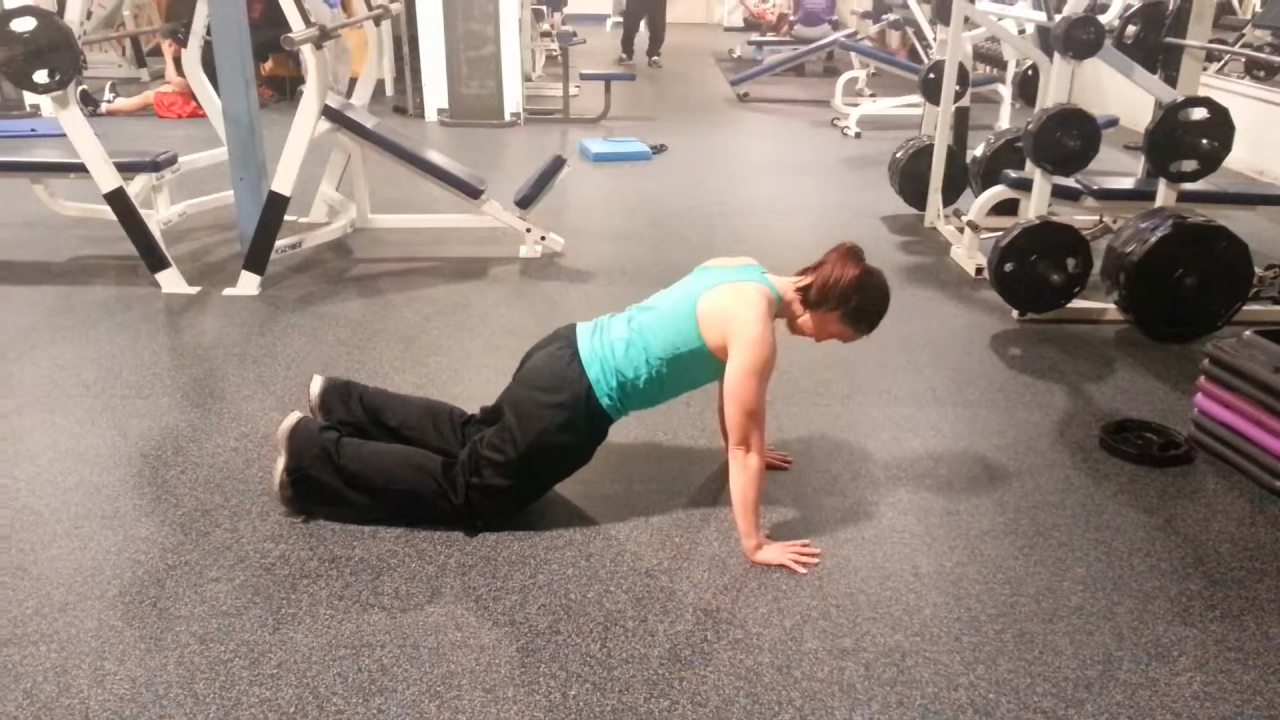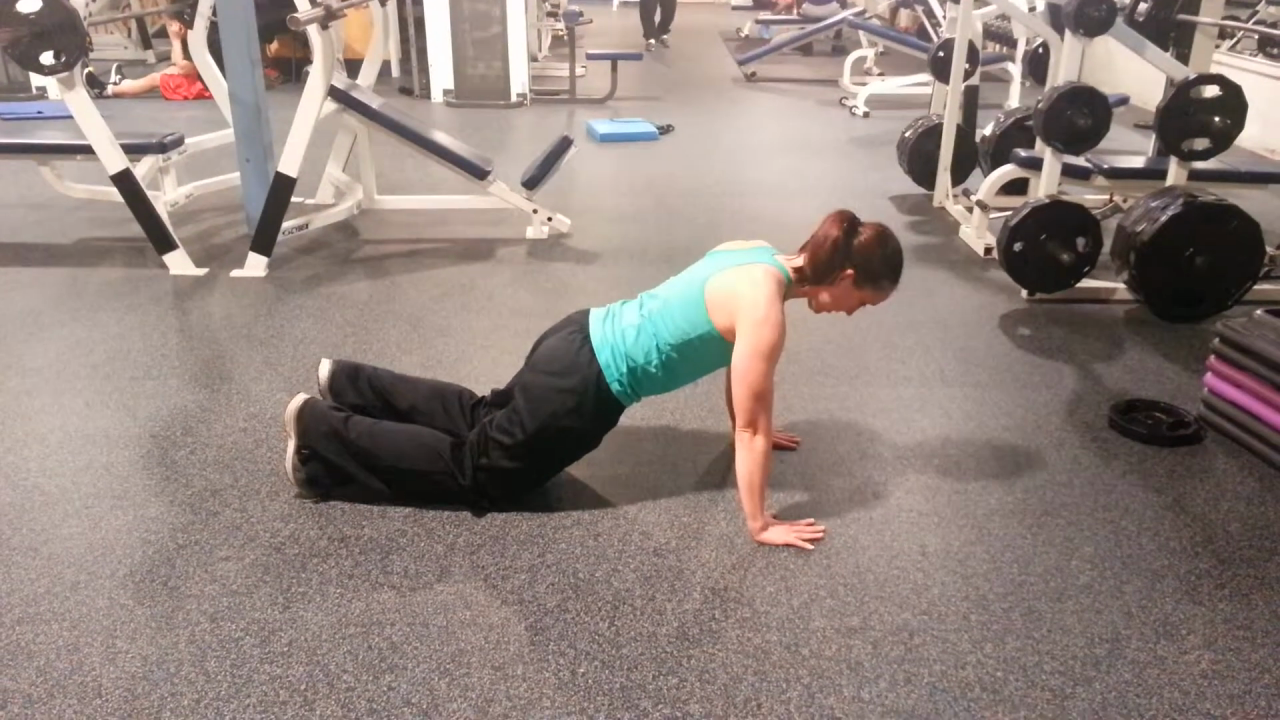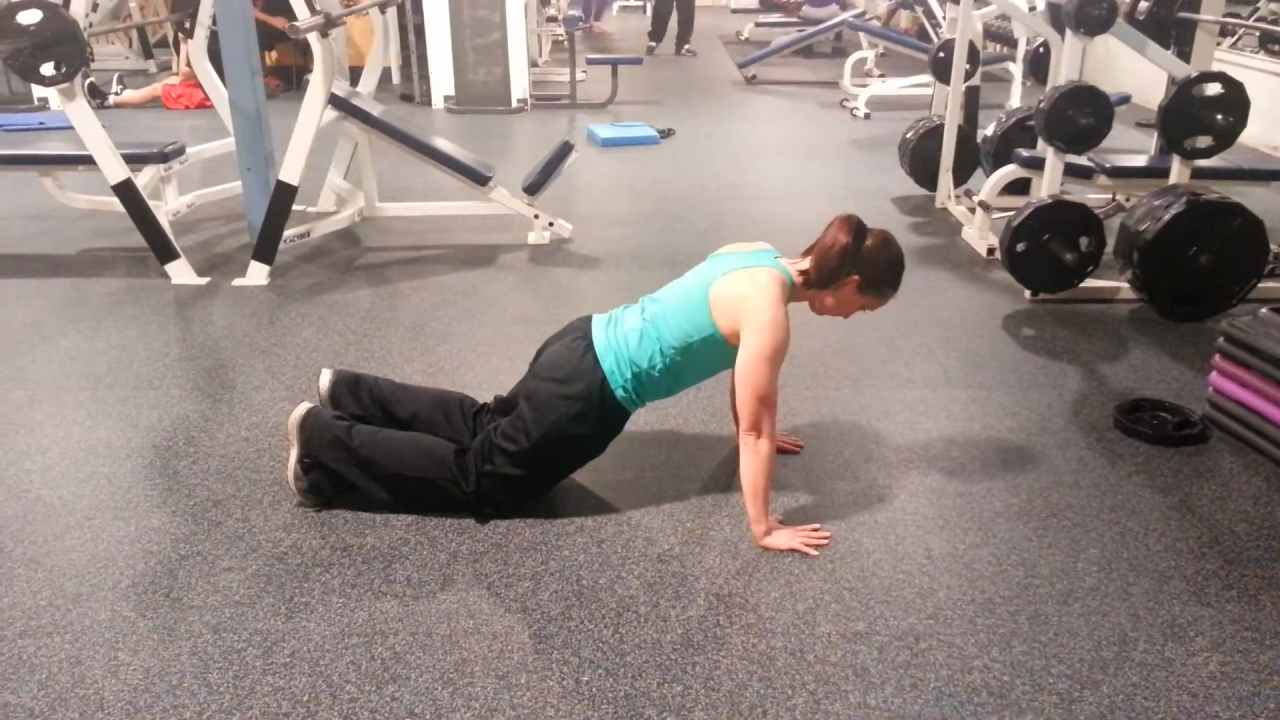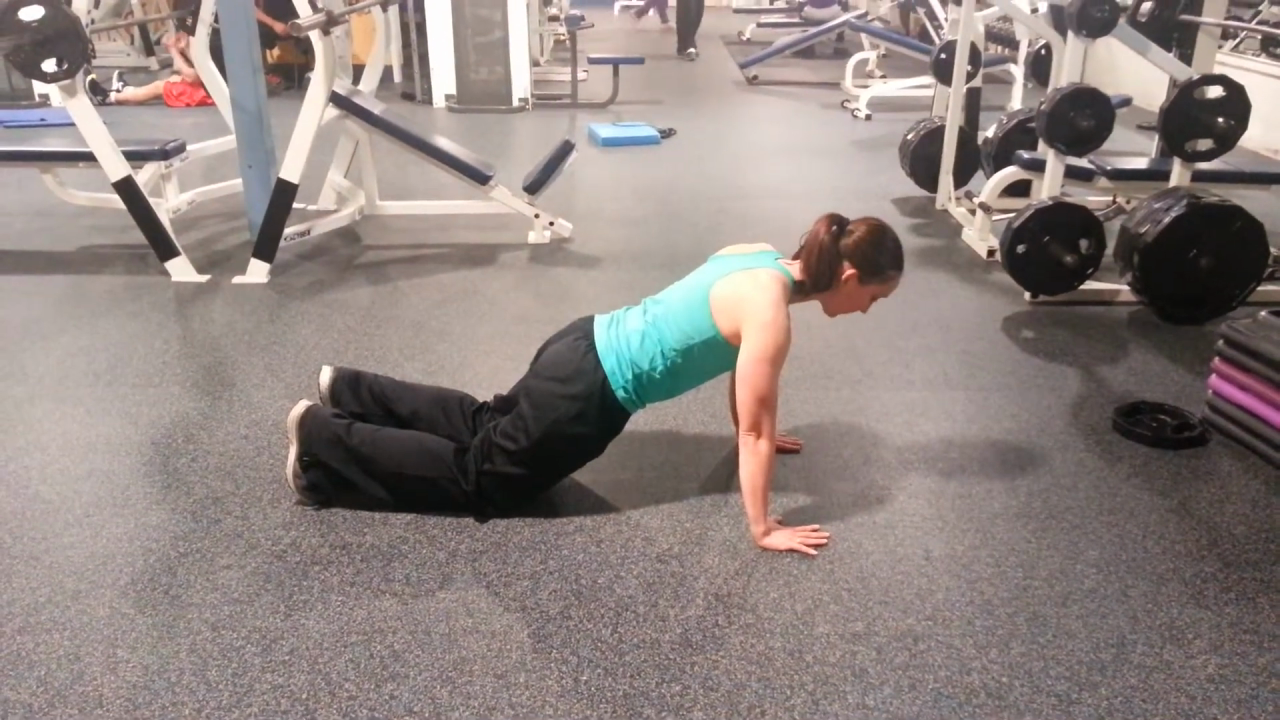
dt=1s
person 1, frame 1
left shoulder: (746, 271)
right shoulder: (755, 328)
right elbow: (743, 447)
left wrist: (746, 447)
right wrist: (755, 544)
left hip: (571, 355)
right hip: (572, 399)
left knee: (474, 438)
right knee: (467, 490)
left ankle: (342, 403)
right ankle: (311, 450)
person 1, frame 2
left shoulder: (759, 254)
right shoulder: (764, 308)
right elbow: (751, 428)
left wrist: (754, 429)
right wrist: (760, 524)
left hip: (583, 342)
right hip: (583, 385)
left knee: (482, 421)
right knee: (474, 470)
left ankle: (347, 385)
right ankle: (319, 429)
person 1, frame 3
left shoulder: (760, 256)
right shoulder: (768, 312)
right elbow: (756, 430)
left wrist: (754, 431)
right wrist: (763, 528)
left hip: (588, 347)
right hip: (590, 389)
left knee: (484, 429)
right knee: (479, 477)
left ankle: (347, 395)
right ankle: (322, 440)
person 1, frame 4
left shoulder: (763, 257)
right shoulder: (770, 313)
right elbow: (756, 431)
left wrist: (752, 432)
right wrist: (762, 529)
left hip: (589, 346)
right hip: (590, 391)
left knee: (485, 427)
right knee: (479, 477)
left ankle: (347, 392)
right ankle: (321, 439)
